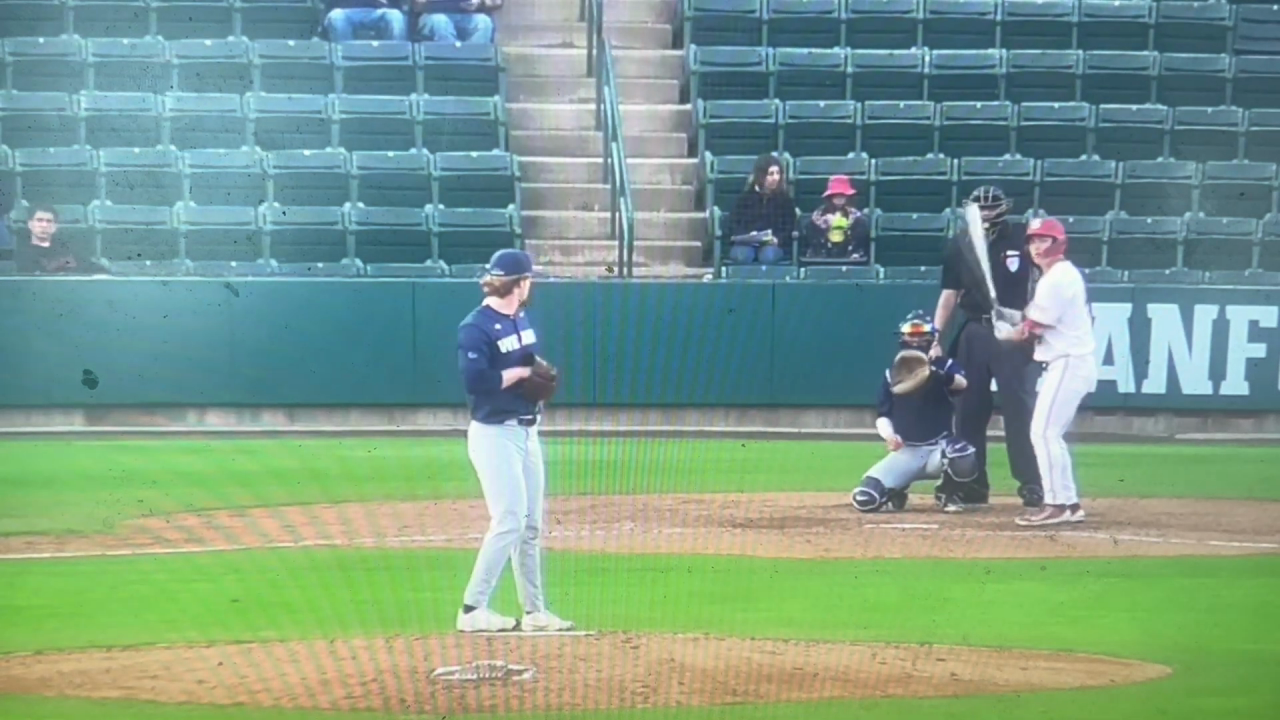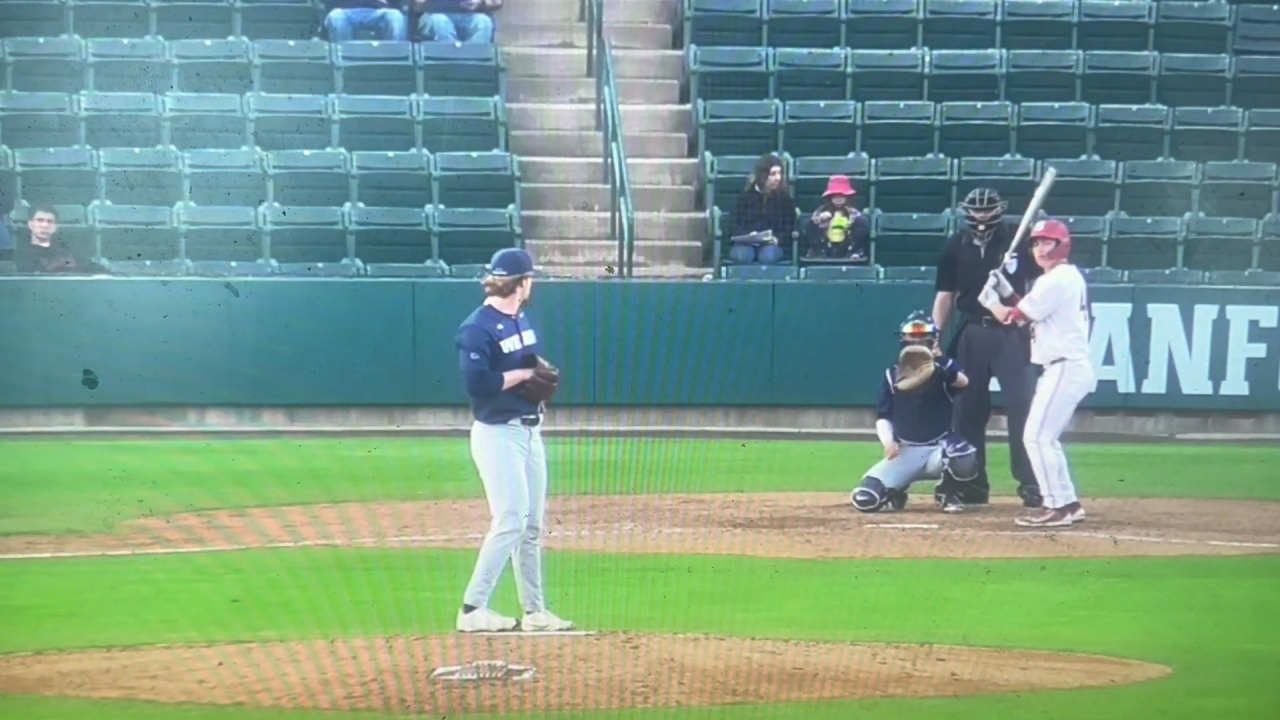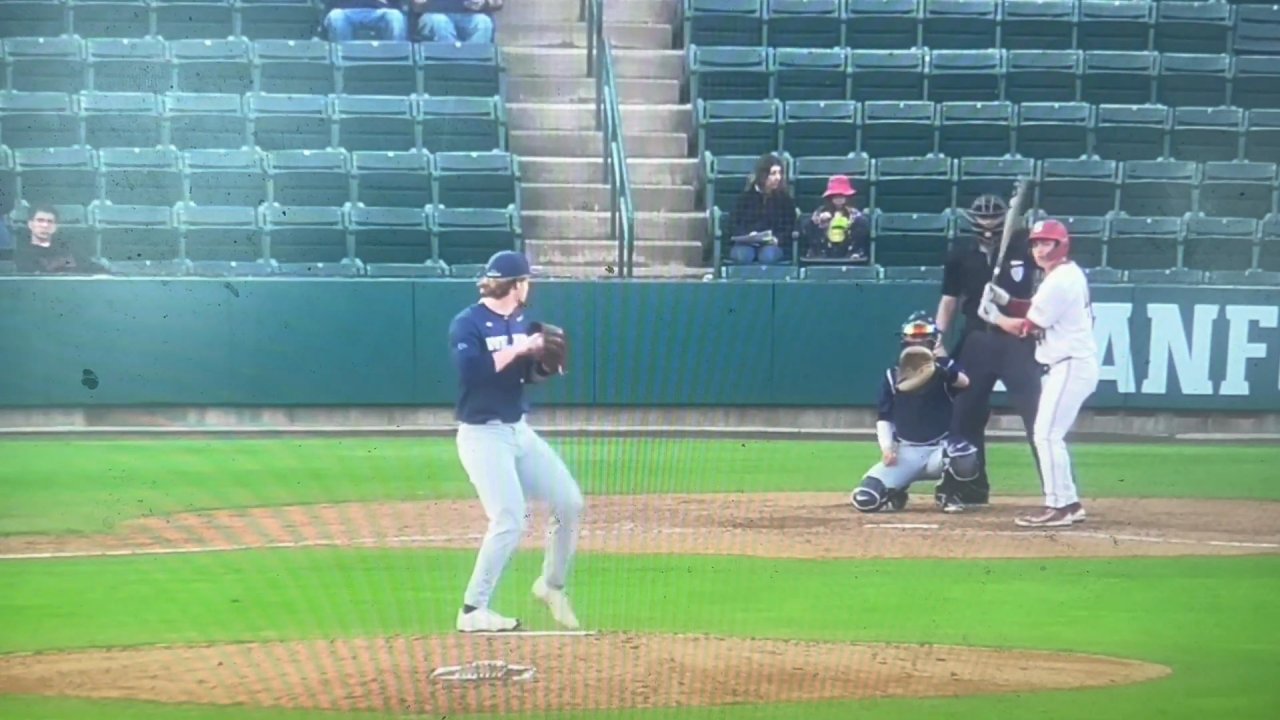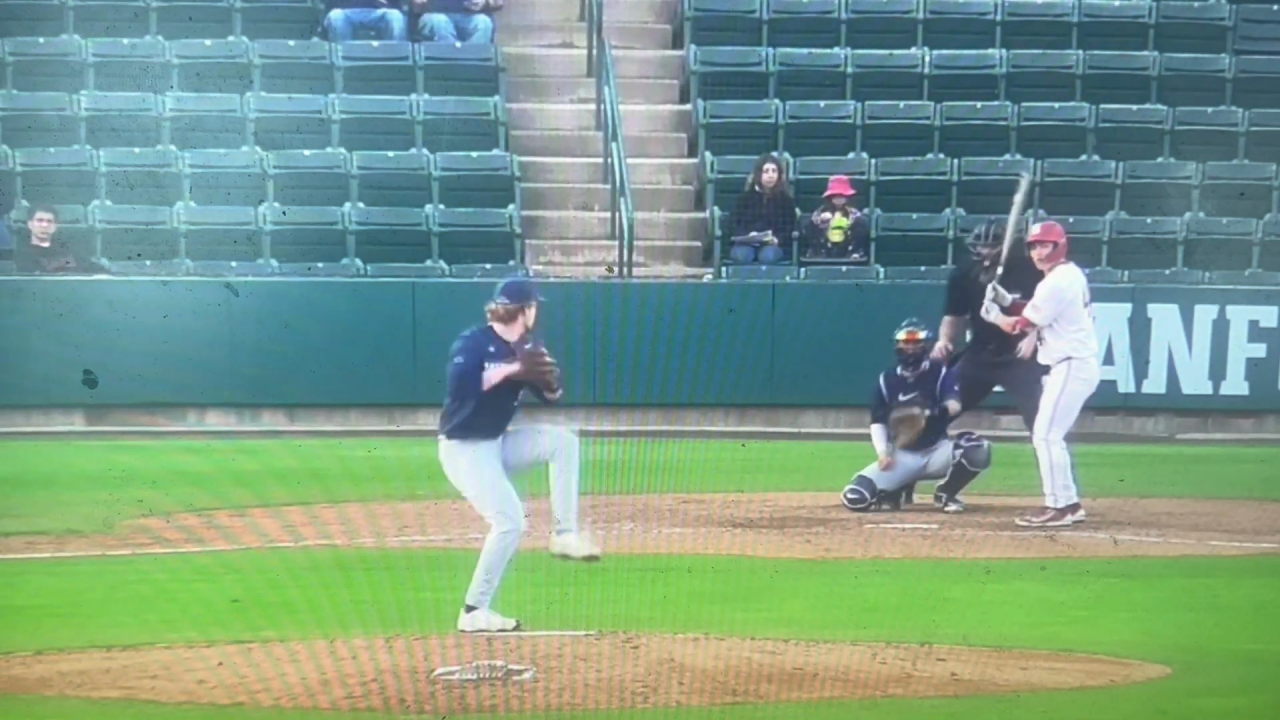
dt=0.4s
person 1, frame 1
left shoulder: (521, 319)
right shoulder: (475, 327)
right elbow: (476, 382)
right wrist: (523, 372)
left hip: (527, 431)
right hip: (494, 434)
left knee: (532, 524)
right knee: (509, 521)
left ankle: (535, 611)
right ankle: (473, 609)
person 1, frame 2
left shoulder: (521, 319)
right shoulder: (477, 328)
right elbow: (477, 383)
right wrist: (524, 374)
left hip: (529, 431)
right hip: (498, 435)
left knee: (532, 524)
right knee: (510, 522)
left ankle: (535, 612)
right ankle: (472, 609)
person 1, frame 3
left shoulder: (521, 323)
right shoulder: (467, 323)
left elbow: (531, 376)
right elbow: (473, 372)
left wrist: (545, 360)
right wrist: (519, 347)
left hip: (518, 430)
right hip: (482, 434)
left knee: (569, 502)
right knee: (509, 521)
left ankle: (552, 585)
right ankle: (473, 611)
person 1, frame 4
left shoulder: (526, 347)
right shoulder: (472, 343)
left elbow: (550, 394)
right elbow: (460, 384)
right wrist: (509, 370)
left hip: (498, 442)
right hip: (463, 449)
left knee: (562, 440)
right knee: (509, 522)
left ankle: (566, 533)
right ankle: (474, 611)
person 2, frame 1
left shoulder: (1056, 278)
right shoulder: (1063, 275)
left elbow: (1031, 328)
right wrist: (1020, 318)
left hip: (1070, 364)
right hip: (1070, 364)
left knee: (1043, 431)
right knee: (1051, 434)
left ankle: (1056, 505)
right ankle: (1069, 503)
person 2, frame 2
left shoulder: (1055, 281)
right shoulder: (1069, 277)
left elbow: (1013, 317)
right elbow: (1034, 309)
left wrist: (991, 302)
right wrist: (1008, 292)
left hip: (1066, 370)
right hip: (1069, 368)
left knee: (1036, 436)
right knee: (1045, 437)
left ankle: (1057, 508)
right ankle: (1068, 503)
person 2, frame 3
left shoulder: (1058, 282)
right shoulder: (1068, 273)
left elbow: (1027, 328)
right elbow: (1039, 310)
left wrist: (994, 316)
right wrist: (1005, 301)
left hip: (1072, 367)
right hip: (1070, 366)
left knee: (1047, 435)
right knee: (1050, 435)
left ankle: (1058, 508)
right ankle: (1069, 503)
person 2, frame 4
left shoulder: (1056, 282)
right shoulder: (1070, 273)
left elbow: (1022, 325)
right elbow: (1041, 314)
left wrist: (994, 315)
right wrist: (1008, 302)
left hip: (1072, 368)
right hip: (1077, 366)
left knee: (1045, 435)
right knee: (1050, 436)
left ankle: (1058, 508)
right ankle: (1069, 504)
person 3, frame 1
left shoulder: (1021, 240)
right shoulder: (959, 245)
right elbow: (949, 294)
right wrist: (935, 338)
right hip: (972, 332)
left knee: (1019, 408)
right knee: (969, 409)
left ankle: (1032, 484)
right ankle: (970, 485)
person 3, frame 2
right shoulder: (955, 246)
right elbow: (945, 295)
left hip: (1010, 334)
right hip: (971, 334)
left knee: (1021, 407)
right knee: (967, 410)
left ankle: (1031, 484)
right ankle: (969, 485)
person 3, frame 3
left shoulder: (1024, 245)
right shoulder: (962, 253)
right elbow: (950, 299)
right wrist: (939, 340)
left hip: (1018, 341)
right hip: (978, 338)
left knee: (1037, 413)
right knee: (966, 414)
right ankle: (969, 487)
person 3, frame 4
left shoulder: (1031, 268)
right shoulder: (963, 273)
right elbow: (953, 317)
right wrist: (943, 341)
left hip: (1019, 358)
right hip: (981, 352)
person 4, frame 1
left shoulder: (944, 366)
right shoulder: (892, 373)
left elbow: (962, 383)
right elbow: (883, 416)
left wrist: (938, 376)
right wrist: (889, 435)
left hip: (938, 448)
right hip: (905, 452)
left knee: (965, 461)
right knee: (864, 500)
right ankle: (896, 492)
person 4, frame 2
left shoulder: (945, 366)
right shoulder: (892, 374)
left elbow: (963, 382)
right elbow: (883, 417)
left wrist: (941, 372)
right wrist: (888, 441)
left hip: (938, 448)
right hip: (905, 452)
left knee: (965, 460)
right knee: (864, 499)
right ankle: (896, 492)
person 4, frame 3
left shoulder: (945, 367)
right shoulder: (893, 375)
left elbow: (964, 382)
right elbow: (884, 418)
left wrist: (942, 373)
right wrist: (886, 447)
left hip: (939, 449)
right hip: (905, 452)
left knee: (966, 460)
right knee: (865, 500)
right ankle: (896, 493)
person 4, frame 4
left shoulder: (940, 373)
right shoulder: (886, 380)
left elbow: (954, 404)
right elbow: (877, 421)
left wrist: (934, 411)
right wrist: (882, 450)
left hip: (935, 452)
right hip: (900, 457)
left knee: (978, 450)
right knee: (854, 498)
left ankle: (946, 494)
right ankle: (891, 493)
